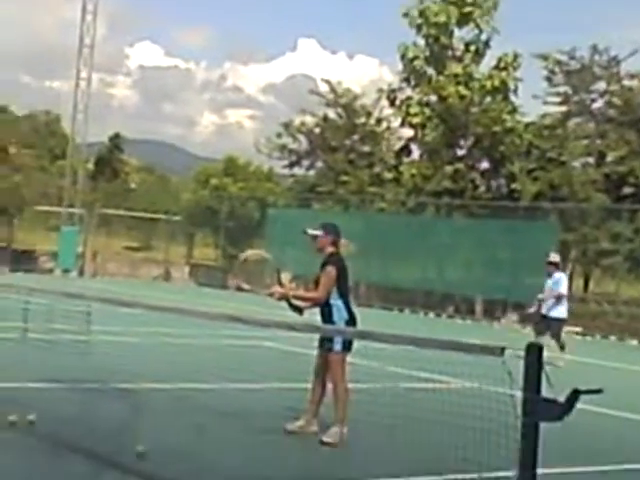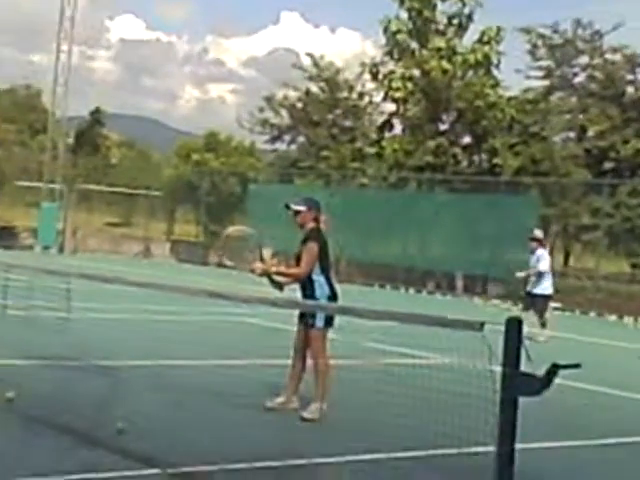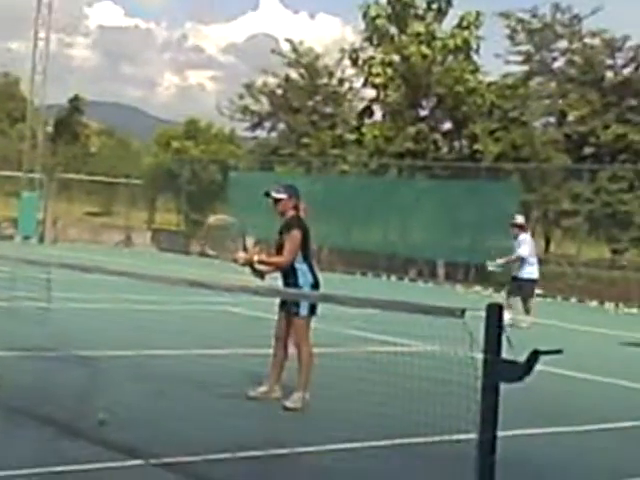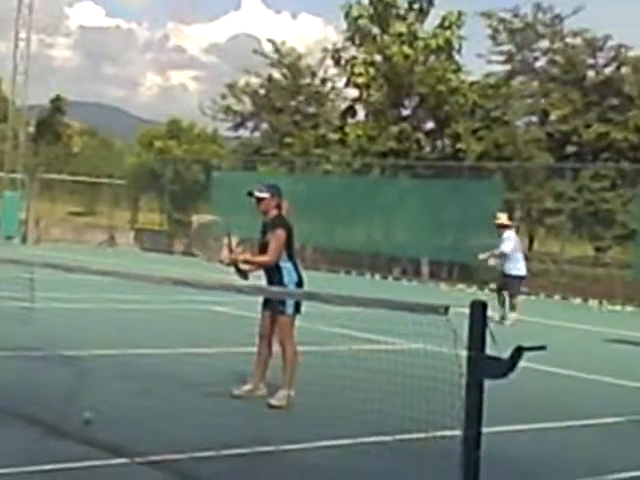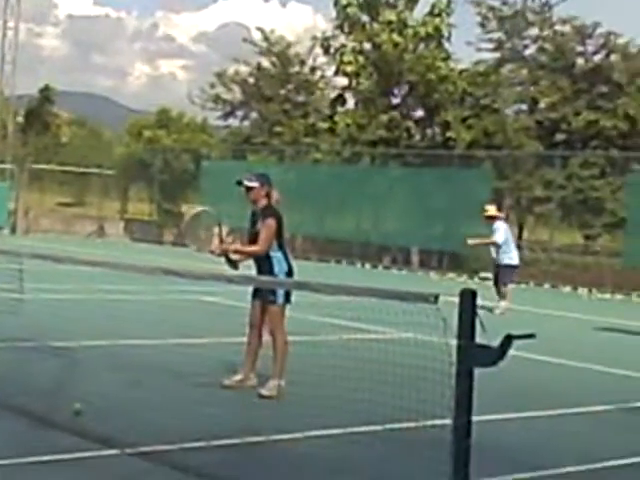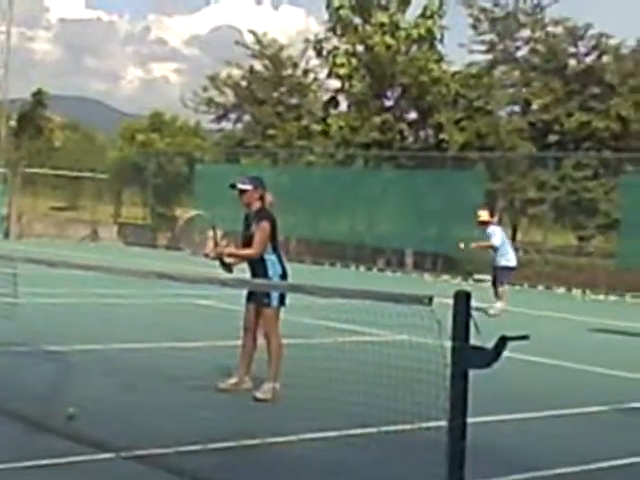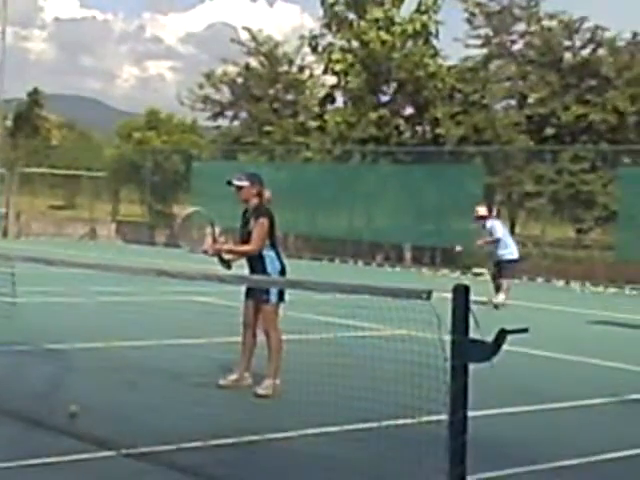
dt=0.1s
person 1, frame 1
left shoulder: (332, 263)
right shoulder: (330, 262)
left elbow: (320, 295)
left wrist: (289, 293)
right wrist: (301, 304)
left hip: (340, 322)
right hip: (331, 323)
left knee: (337, 377)
right knee: (319, 374)
left ankle: (339, 428)
right ankle: (310, 420)
person 1, frame 2
left shoulder: (314, 238)
right shoulder: (308, 238)
left elbow: (303, 271)
right elbow: (303, 273)
left wrist: (272, 269)
right wrist: (282, 278)
left hip: (321, 298)
right hip: (310, 298)
left knee: (317, 352)
right knee: (299, 349)
left ankle: (319, 403)
right ankle: (290, 396)
person 1, frame 3
left shoulder: (296, 226)
right shoulder: (285, 226)
left elbow: (286, 259)
right elbow: (282, 260)
left wrist: (255, 259)
right wrist: (262, 266)
left hip: (303, 286)
right hip: (291, 286)
left knee: (300, 341)
right knee: (280, 337)
left ankle: (302, 392)
right ankle: (272, 386)
person 1, frame 4
left shoulder: (280, 225)
right shoulder: (266, 225)
left elbow: (271, 258)
right elbow: (265, 258)
left wrist: (242, 258)
right wrist: (247, 266)
left hip: (288, 284)
right hip: (274, 285)
left knee: (285, 339)
right knee: (264, 336)
left ankle: (287, 390)
right ankle: (257, 384)
person 1, frame 5
left shoulder: (270, 215)
right shoulder: (255, 214)
left elbow: (261, 248)
right elbow: (255, 247)
left wrist: (232, 248)
right wrist: (236, 256)
left hip: (278, 273)
right hip: (264, 274)
left knee: (275, 328)
right knee: (254, 325)
left ankle: (277, 380)
right ankle: (247, 374)
person 1, frame 6
left shoulder: (264, 218)
right shoulder: (248, 218)
left elbow: (256, 251)
right elbow: (248, 250)
left wrist: (227, 252)
right wrist: (230, 259)
left hip: (272, 277)
right hip: (258, 278)
left knee: (270, 332)
right knee: (248, 329)
left ankle: (272, 383)
right ankle: (242, 377)
person 1, frame 7
left shoulder: (262, 214)
right shoulder: (246, 214)
left elbow: (254, 247)
right elbow: (246, 247)
left wrist: (225, 248)
right wrist: (228, 255)
left hip: (270, 273)
right hip: (256, 274)
left knee: (269, 327)
right knee: (248, 325)
left ankle: (272, 379)
right ankle: (243, 373)
